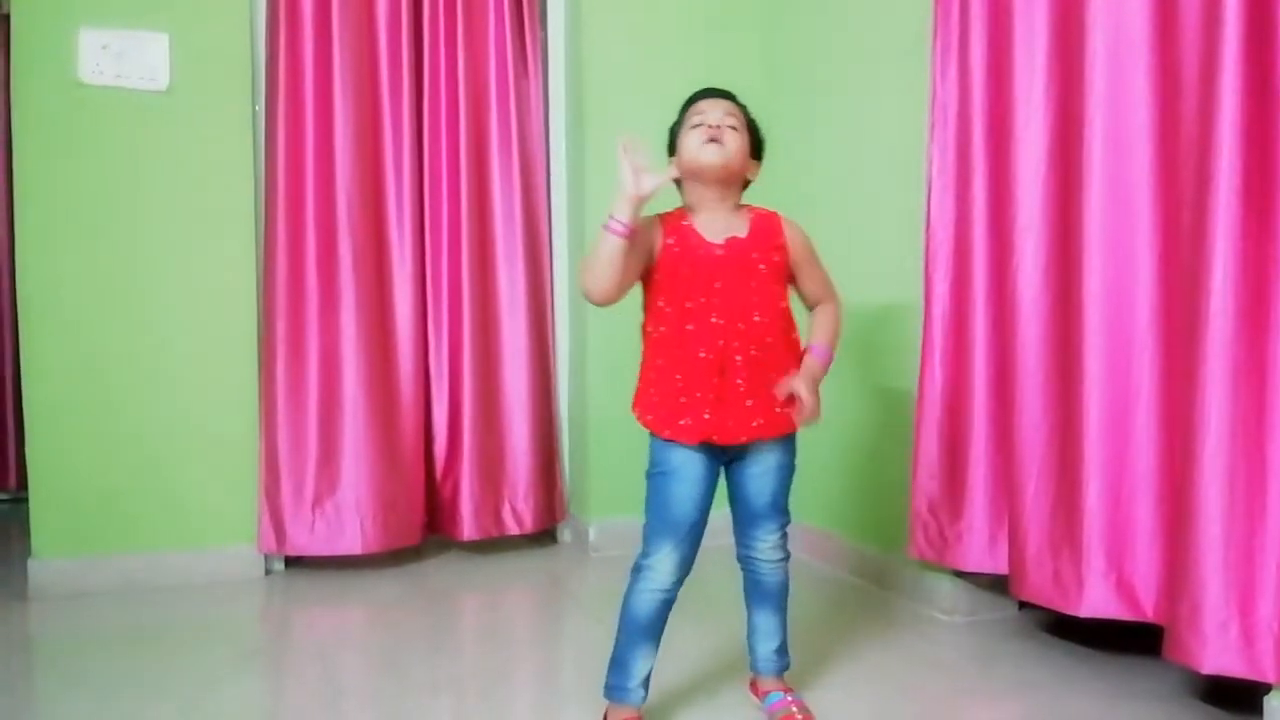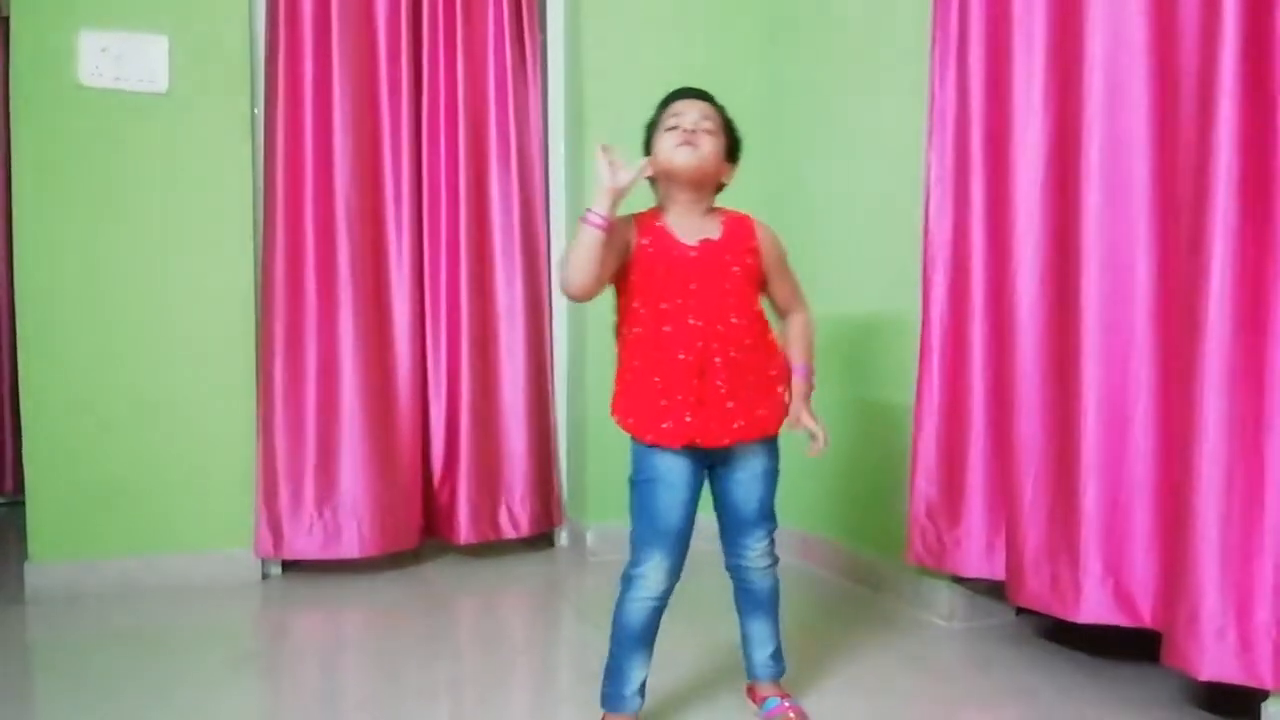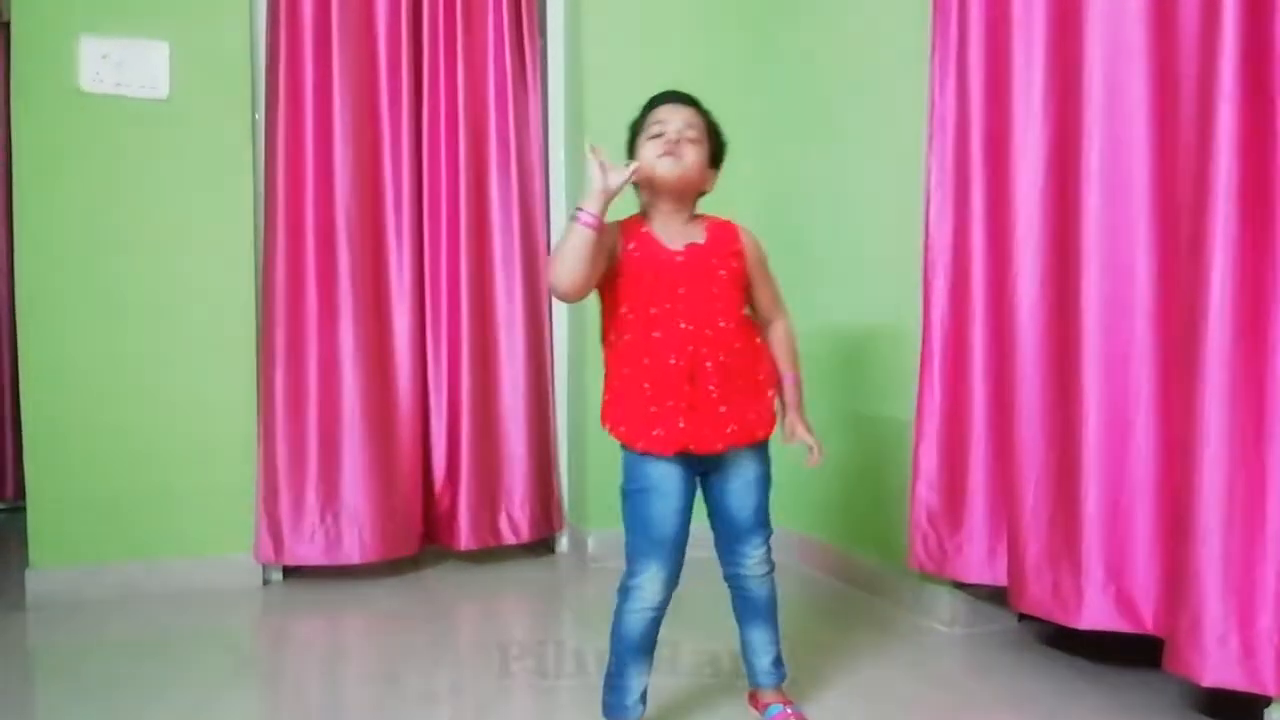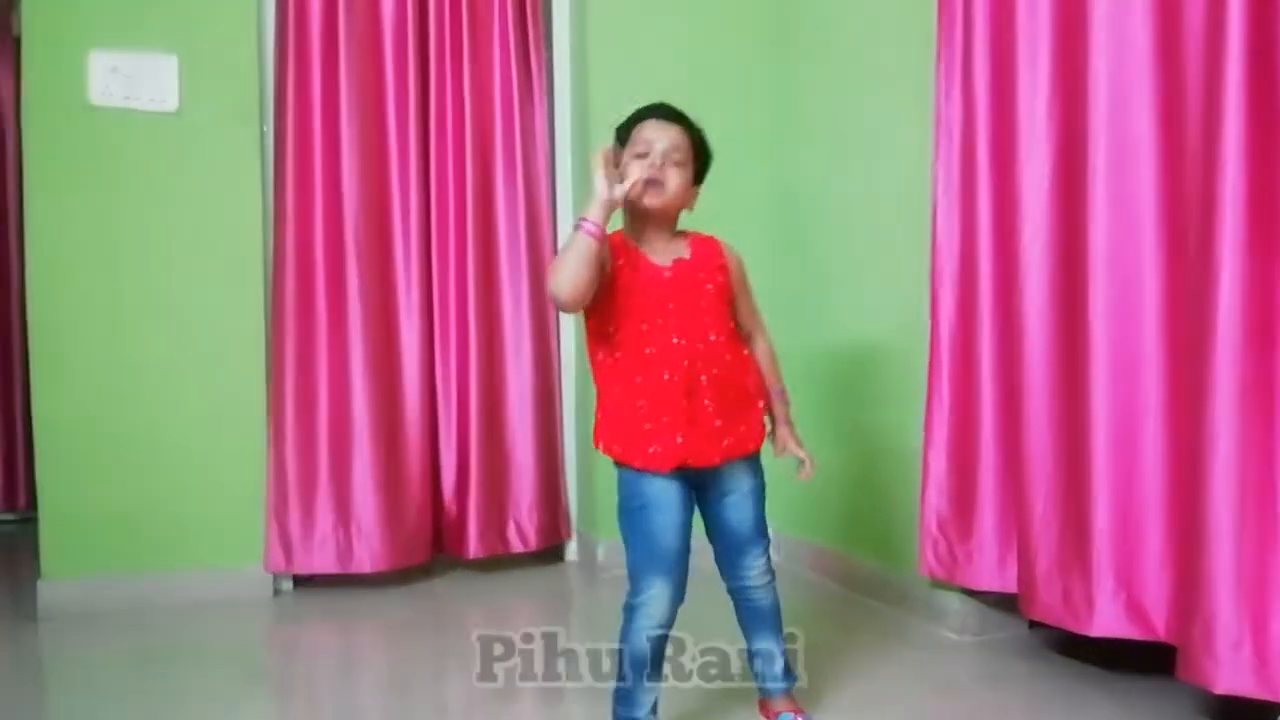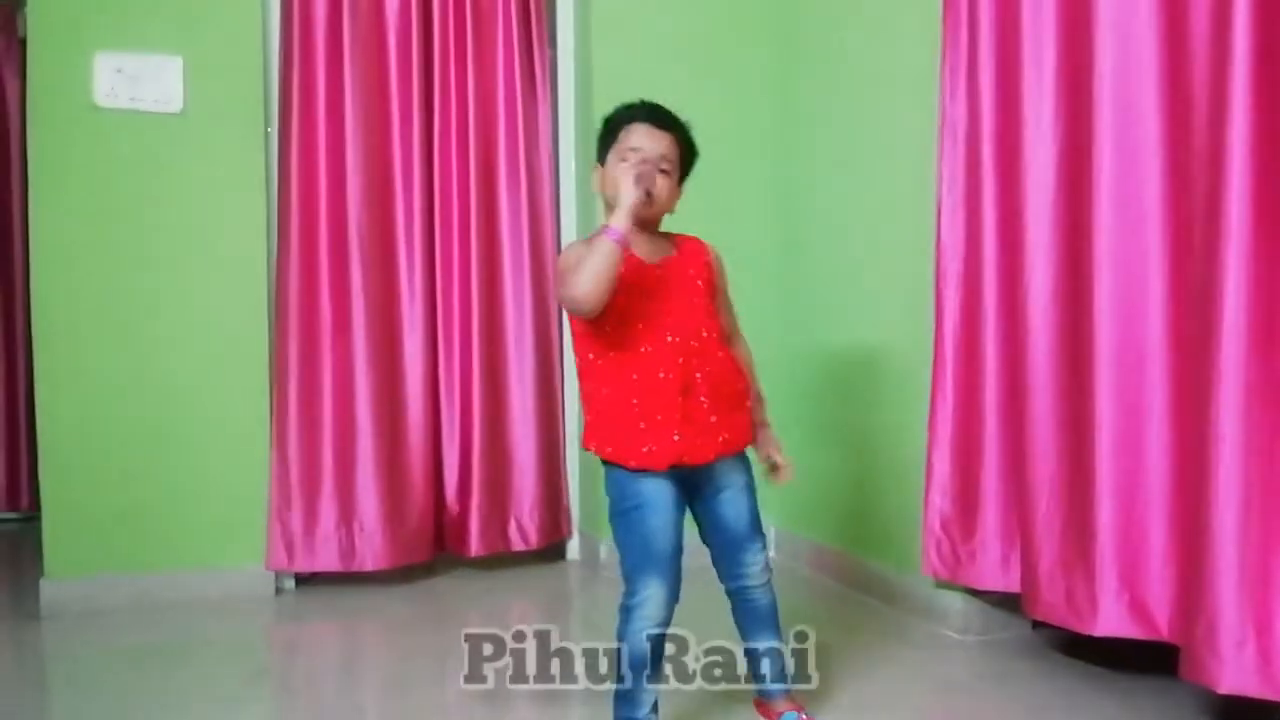
dt=0.1s
person 1, frame 1
left shoulder: (779, 233)
right shoulder: (656, 234)
left elbow: (826, 304)
right elbow: (597, 289)
left wrist: (809, 375)
right wrist: (628, 202)
left hip: (766, 425)
right hip: (681, 428)
left knee: (767, 552)
right knee: (662, 565)
person 1, frame 2
left shoulder: (752, 236)
right shoulder: (629, 237)
left elbow: (794, 312)
right elbow: (576, 285)
left wrist: (800, 394)
right wrist: (607, 198)
left hip: (748, 428)
right hip: (663, 434)
left knee: (755, 556)
right knee: (652, 571)
person 1, frame 3
left shoulder: (736, 242)
right shoulder: (616, 242)
left elbow: (774, 321)
right elbow: (564, 284)
left wrist: (792, 405)
right wrist: (597, 198)
left hip: (739, 433)
right hip: (654, 441)
left knee: (751, 563)
right knee: (649, 581)
person 1, frame 4
left shoulder: (718, 257)
right shoulder: (598, 255)
left elbow: (752, 339)
right elbow: (564, 294)
left wrist: (781, 420)
right wrist: (599, 210)
left hip: (730, 449)
right hip: (646, 457)
left knee: (753, 574)
right knee: (655, 596)
person 1, frame 5
left shoulder: (700, 256)
right shoulder: (592, 255)
left elbow: (732, 342)
right elbow: (581, 298)
left wrist: (761, 425)
right wrist: (619, 219)
left hip: (719, 447)
right hip: (637, 457)
left knee: (750, 573)
right knee: (651, 597)
